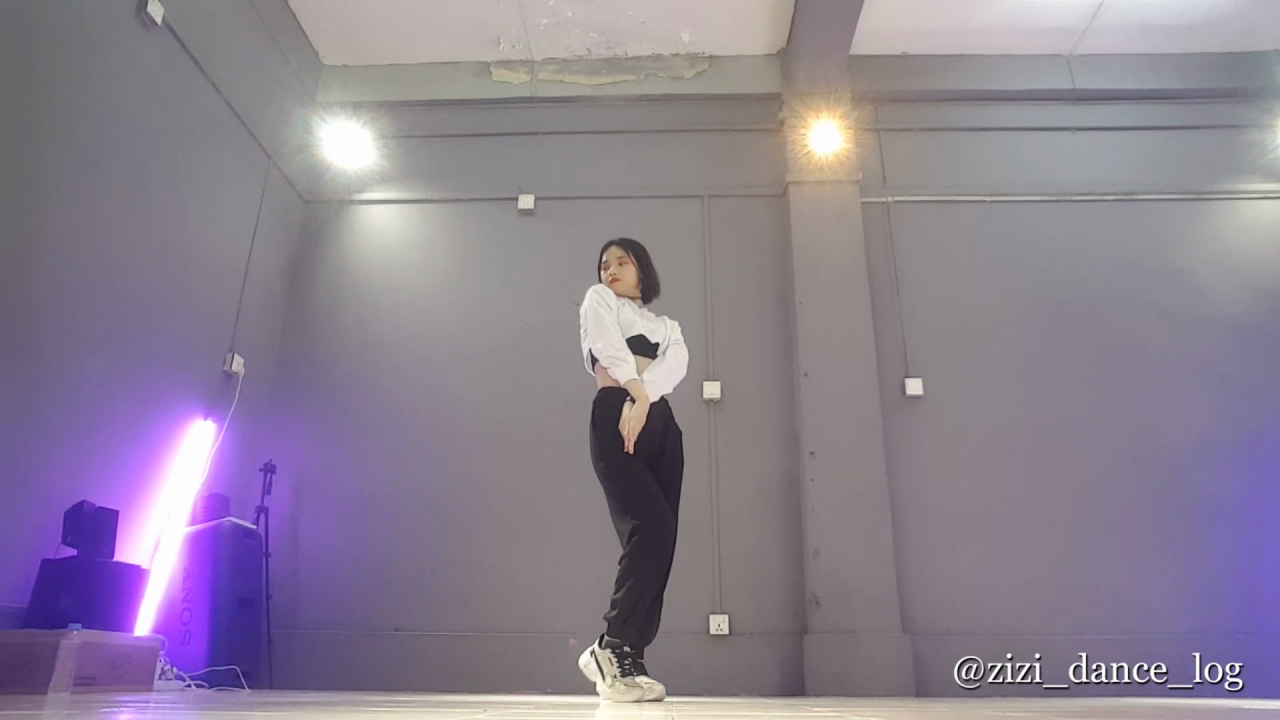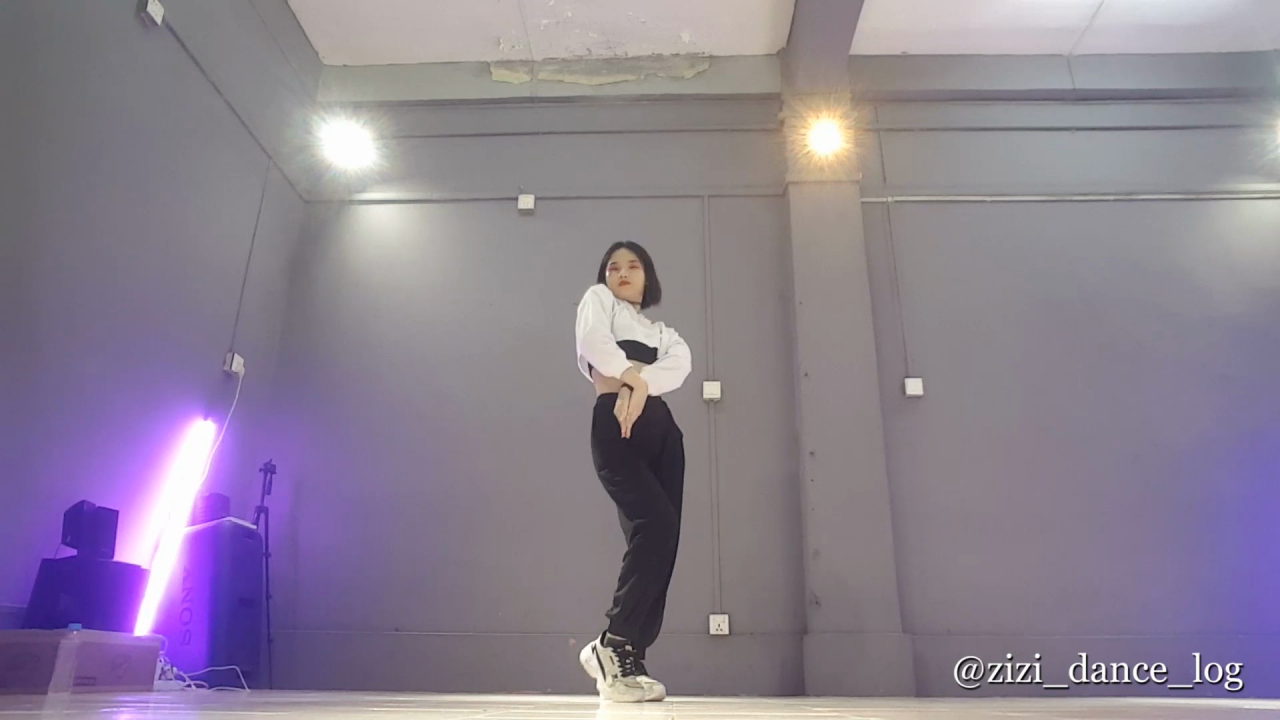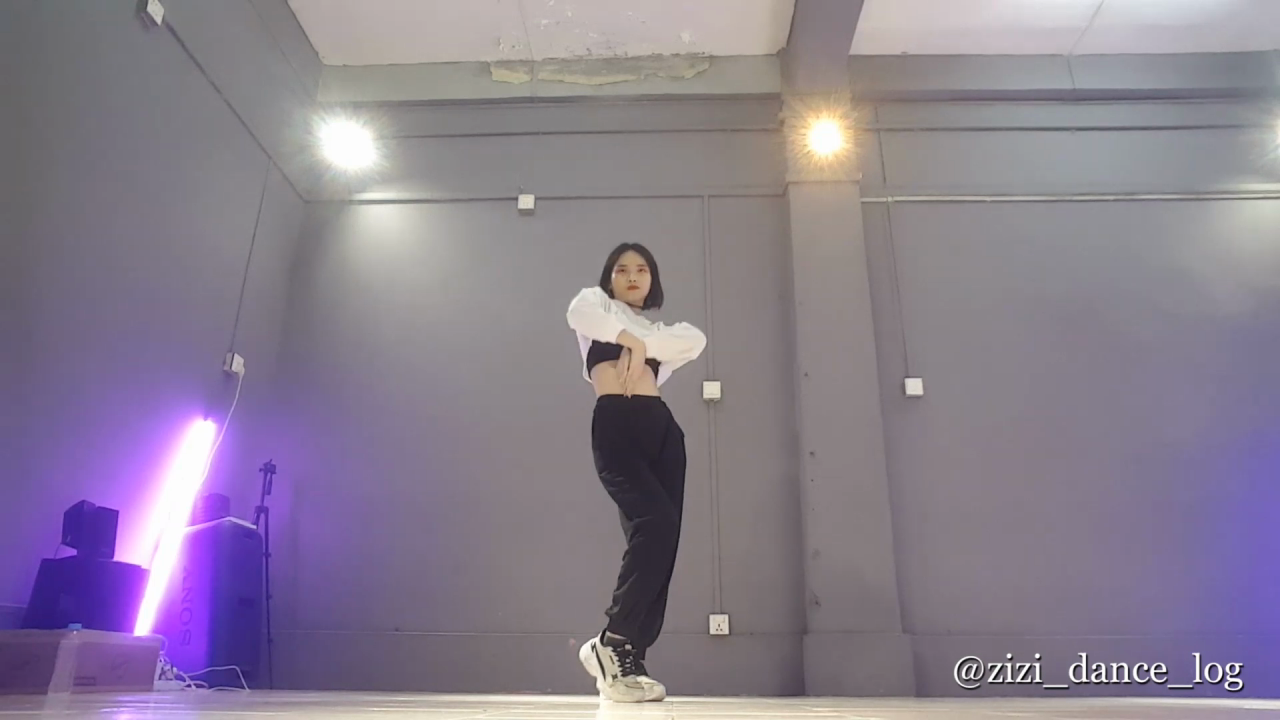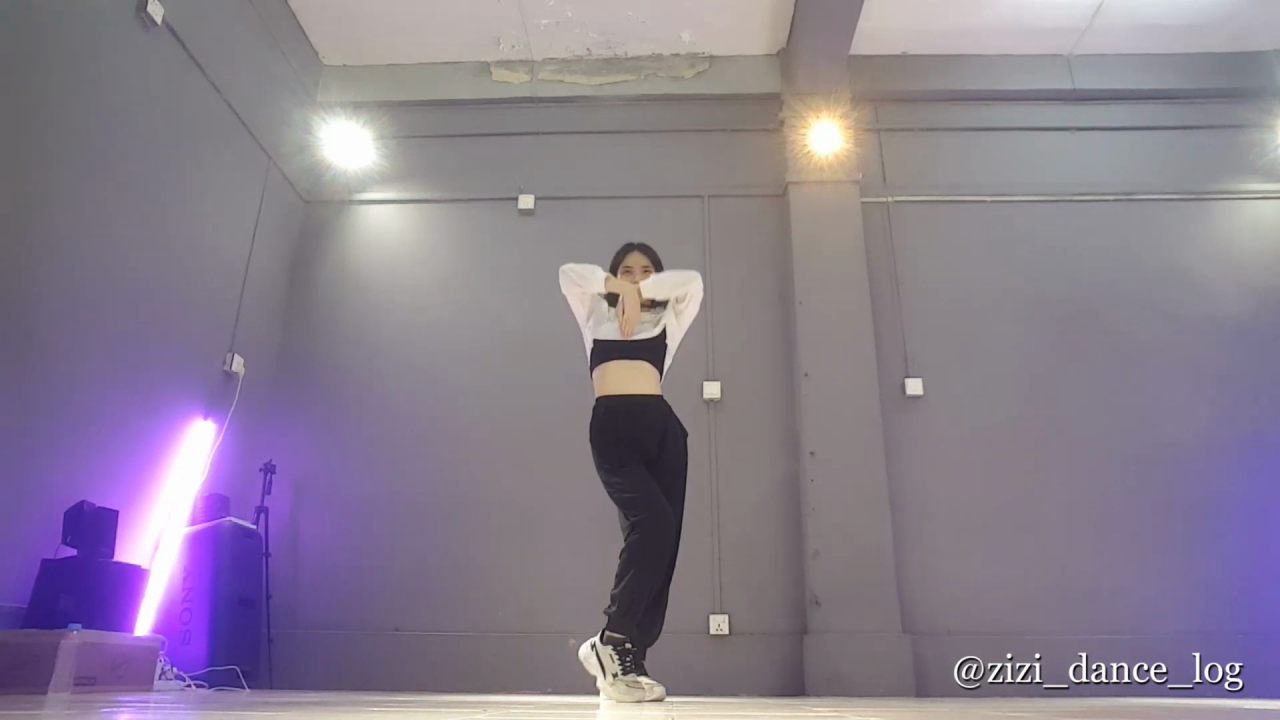
dt=0.5s
person 1, frame 1
left shoulder: (665, 325)
right shoulder: (598, 300)
left elbow: (675, 363)
right elbow: (609, 346)
left wrist: (642, 400)
right wrist: (635, 391)
left hip: (660, 422)
right hip: (615, 416)
left knee: (660, 537)
right knee: (651, 527)
left ankle: (629, 658)
right ankle: (612, 646)
person 1, frame 2
left shoulder: (660, 330)
right shoulder: (599, 300)
left elbow: (680, 364)
right elbow: (593, 340)
left wrist: (641, 387)
right wrist: (631, 376)
left hip: (660, 427)
right hip: (616, 425)
left knee: (662, 535)
right knee: (656, 525)
left ankle: (629, 659)
right ankle: (612, 643)
person 1, frame 3
left shoulder: (660, 329)
right shoulder: (599, 304)
left elbow: (695, 340)
right elbow: (579, 313)
left wrist: (644, 344)
right wrist: (628, 335)
left hip: (661, 427)
right hip: (615, 425)
left knee: (663, 537)
right knee: (655, 524)
left ankle: (629, 658)
right ankle: (612, 642)
person 1, frame 4
left shoulder: (667, 320)
right shoulder: (598, 315)
left elbow: (691, 281)
right elbow: (570, 275)
left wrist: (642, 289)
right wrist: (617, 286)
left hip: (661, 427)
right hip: (612, 427)
left knee: (664, 536)
right knee: (651, 523)
left ankle: (629, 659)
right ankle: (611, 642)
